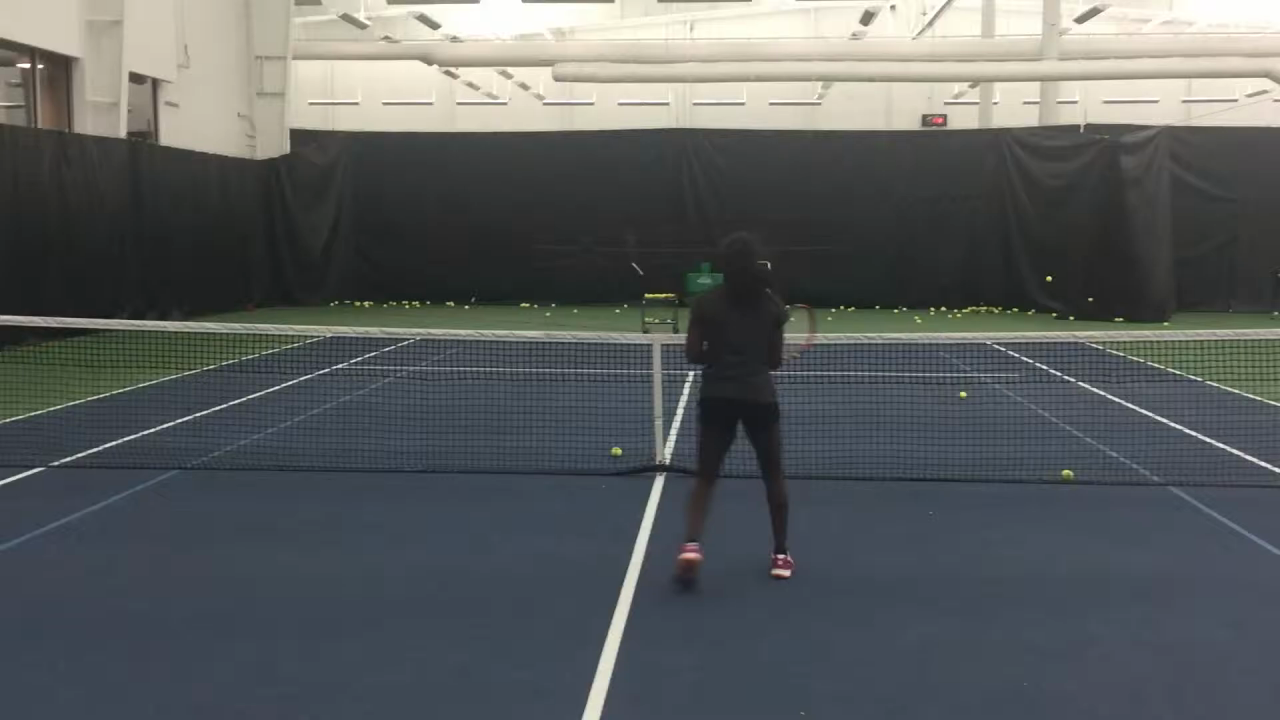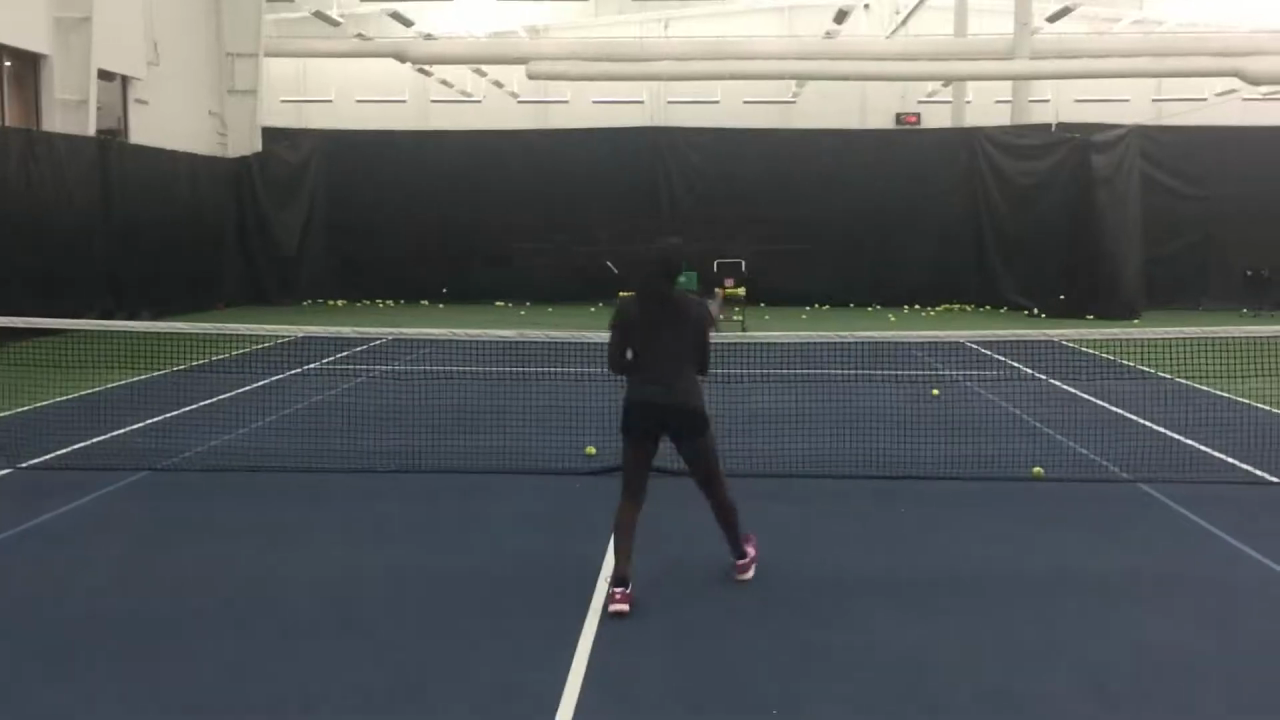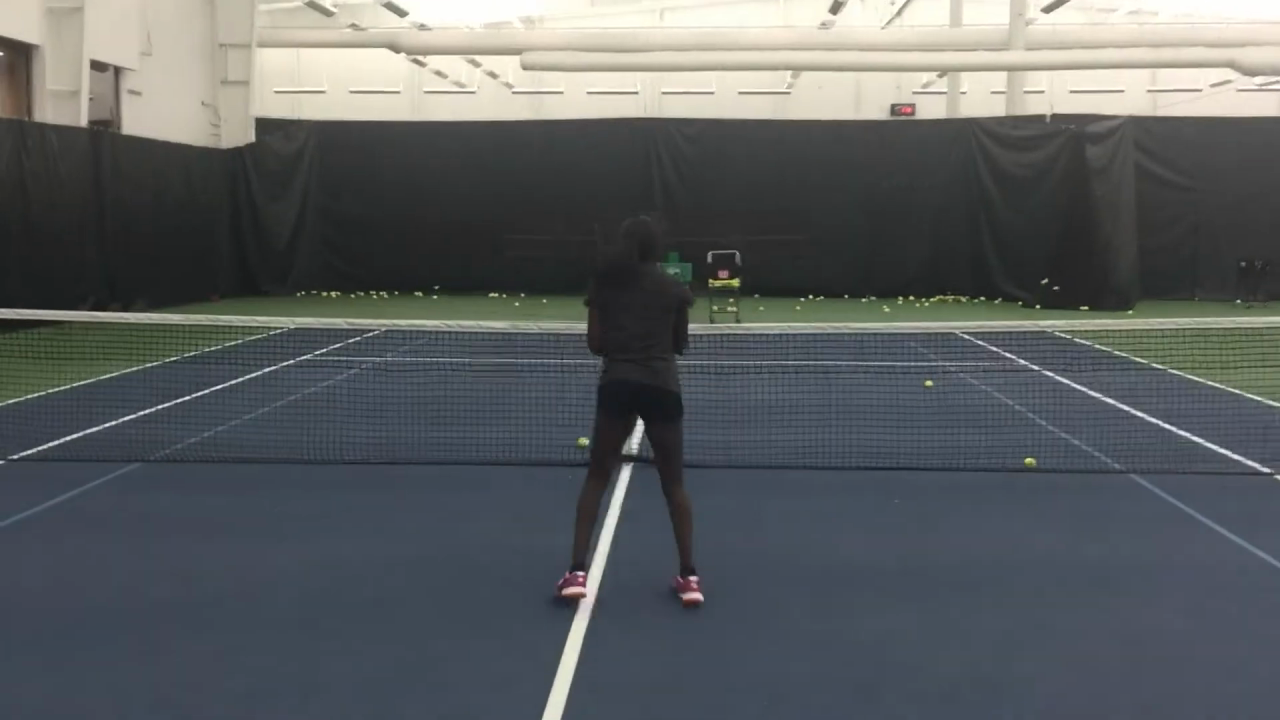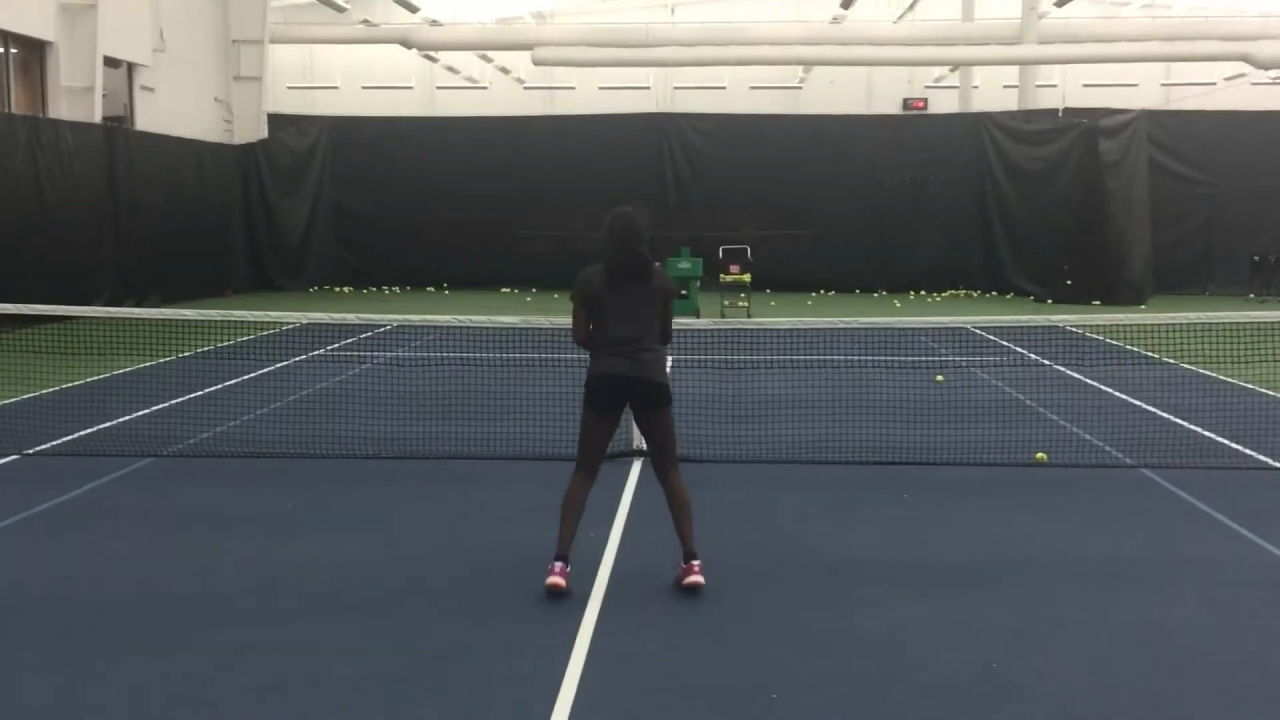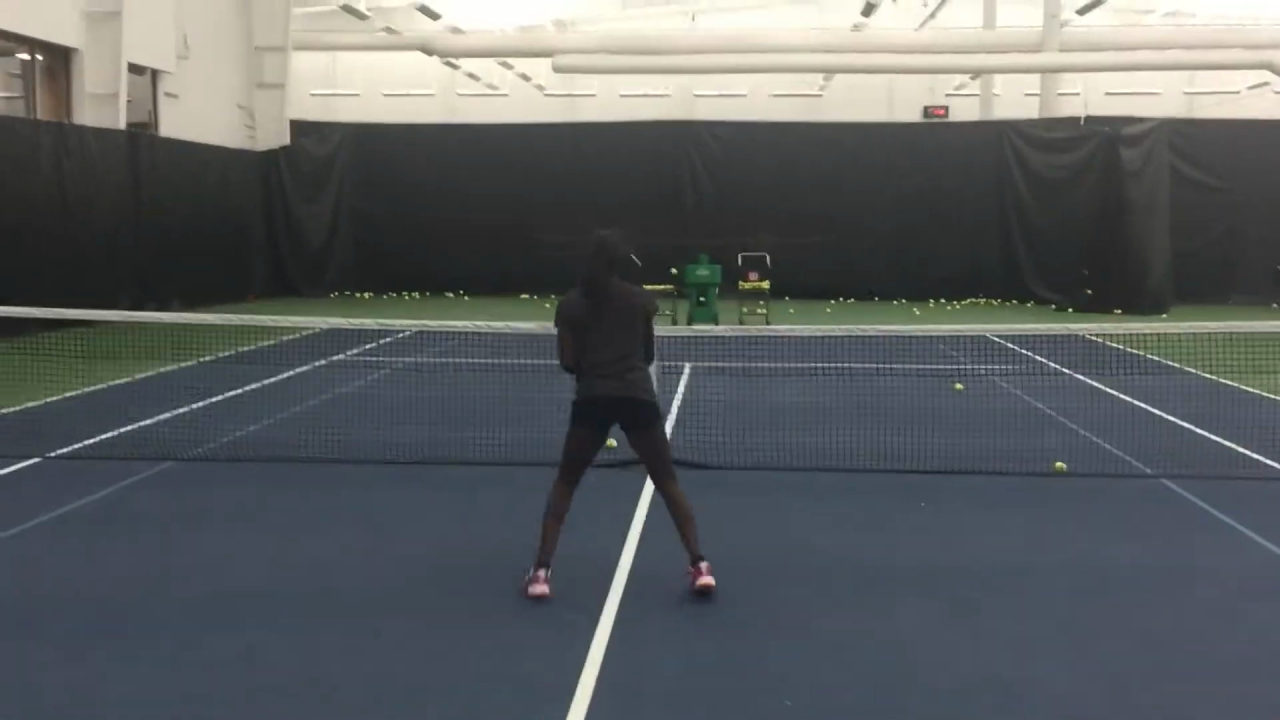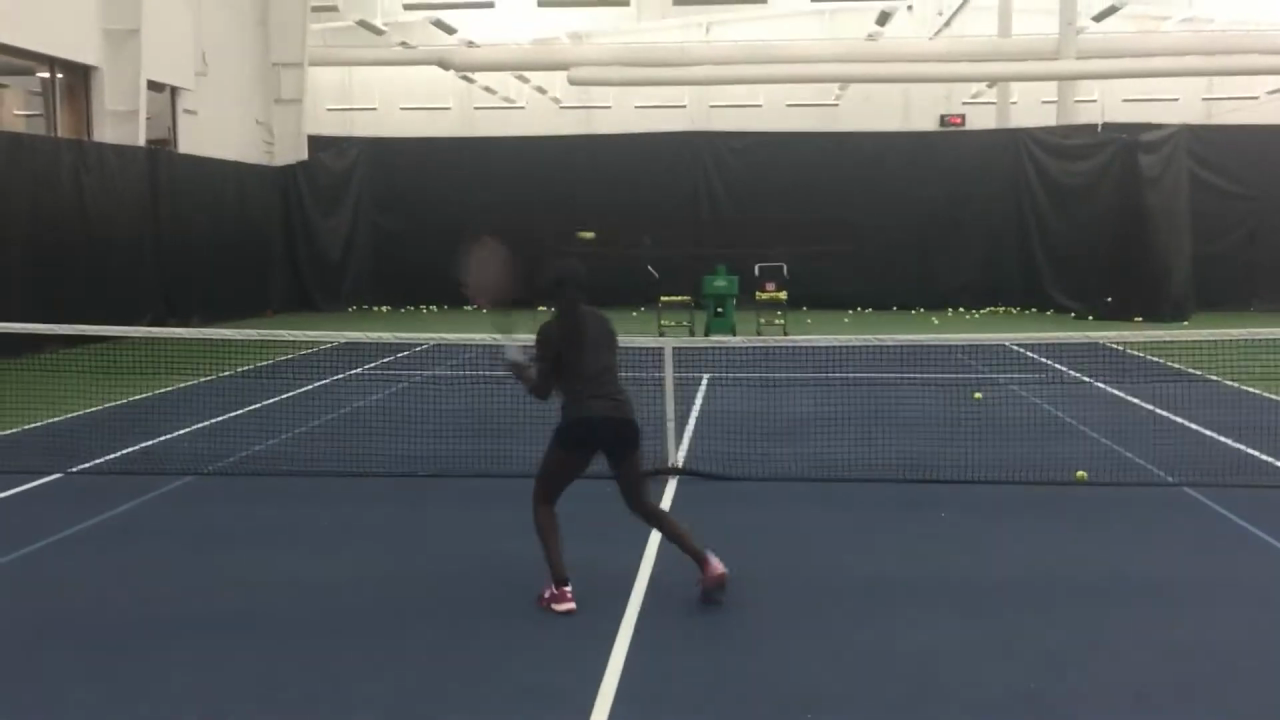
dt=0.3s
person 1, frame 1
left shoulder: (707, 302)
right shoulder: (772, 304)
left elbow: (694, 353)
right elbow: (775, 359)
left hip: (718, 397)
right hip: (759, 397)
left knee: (705, 478)
right knee: (773, 477)
left ankle: (692, 543)
right ankle: (781, 554)
person 1, frame 2
left shoulder: (628, 308)
right shoulder: (696, 309)
left elbow: (616, 364)
right elbow: (702, 366)
left hip: (640, 406)
right hip: (685, 404)
left knee: (631, 497)
right knee: (714, 486)
left ankle: (620, 585)
right ankle: (741, 555)
person 1, frame 3
left shoulder: (605, 283)
right shoulder: (675, 289)
left elbow: (595, 342)
right elbow: (680, 345)
left hip: (618, 385)
right hip: (662, 388)
left knee: (597, 479)
right knee: (673, 484)
left ankle: (576, 571)
right ankle: (689, 577)
person 1, frame 4
left shoulder: (589, 279)
right shoulder: (661, 280)
left elbow: (580, 337)
right elbow: (664, 337)
left hip: (605, 378)
right hip: (650, 378)
left knee: (585, 472)
right knee: (669, 472)
left ankle: (560, 562)
right ankle: (691, 562)
person 1, frame 5
left shoulder: (571, 303)
right shoulder: (640, 299)
left elbow: (567, 361)
right elbow: (648, 355)
left hip: (593, 399)
right hip: (638, 397)
left knee: (566, 484)
right knee: (668, 484)
left ankle: (541, 570)
right ankle: (699, 565)
person 1, frame 6
left shoulder: (552, 330)
right shoulder: (601, 322)
left elbow: (540, 390)
left wrist: (522, 371)
left hip: (580, 421)
right hip: (621, 417)
left knee: (544, 500)
right knee: (641, 504)
left ankle: (561, 588)
right ankle: (705, 562)
